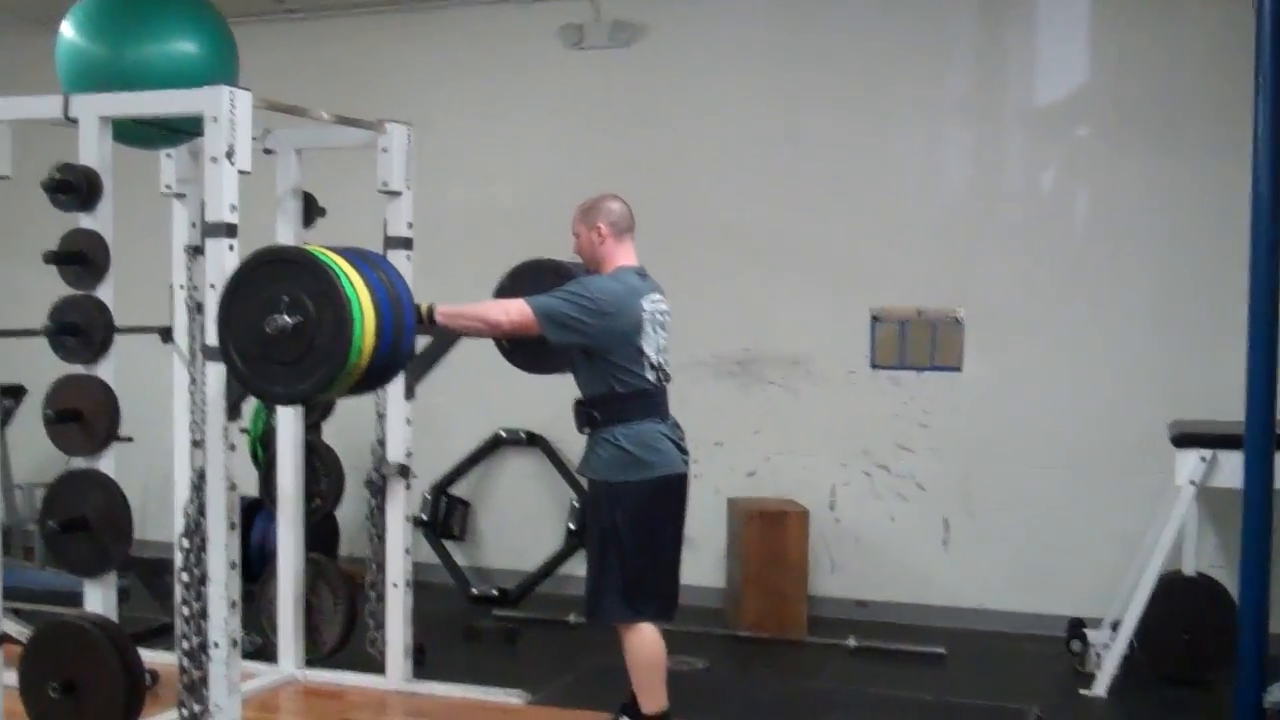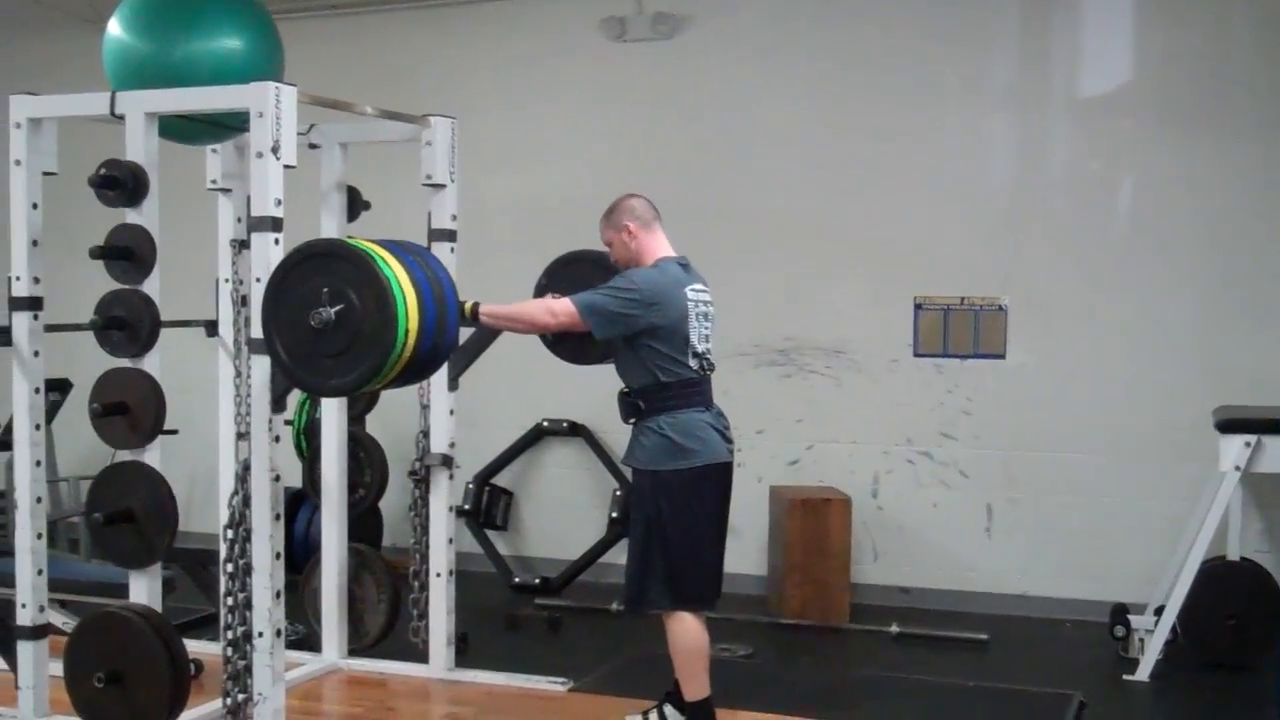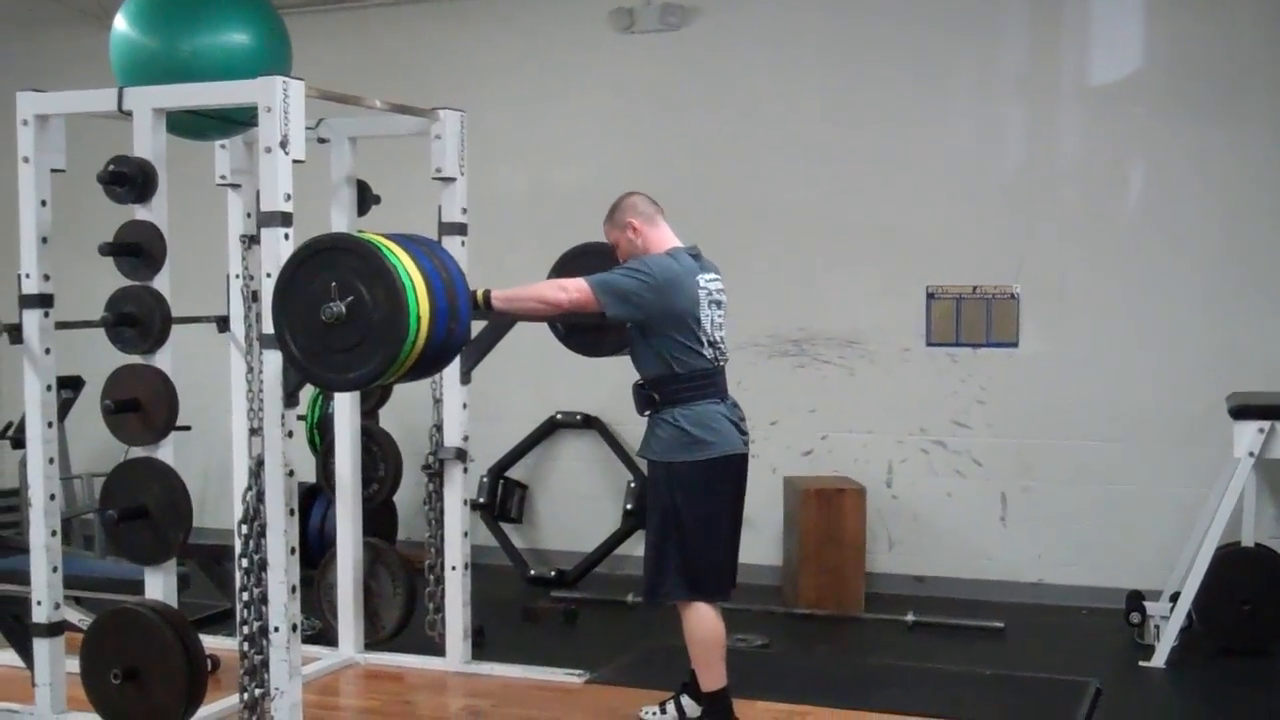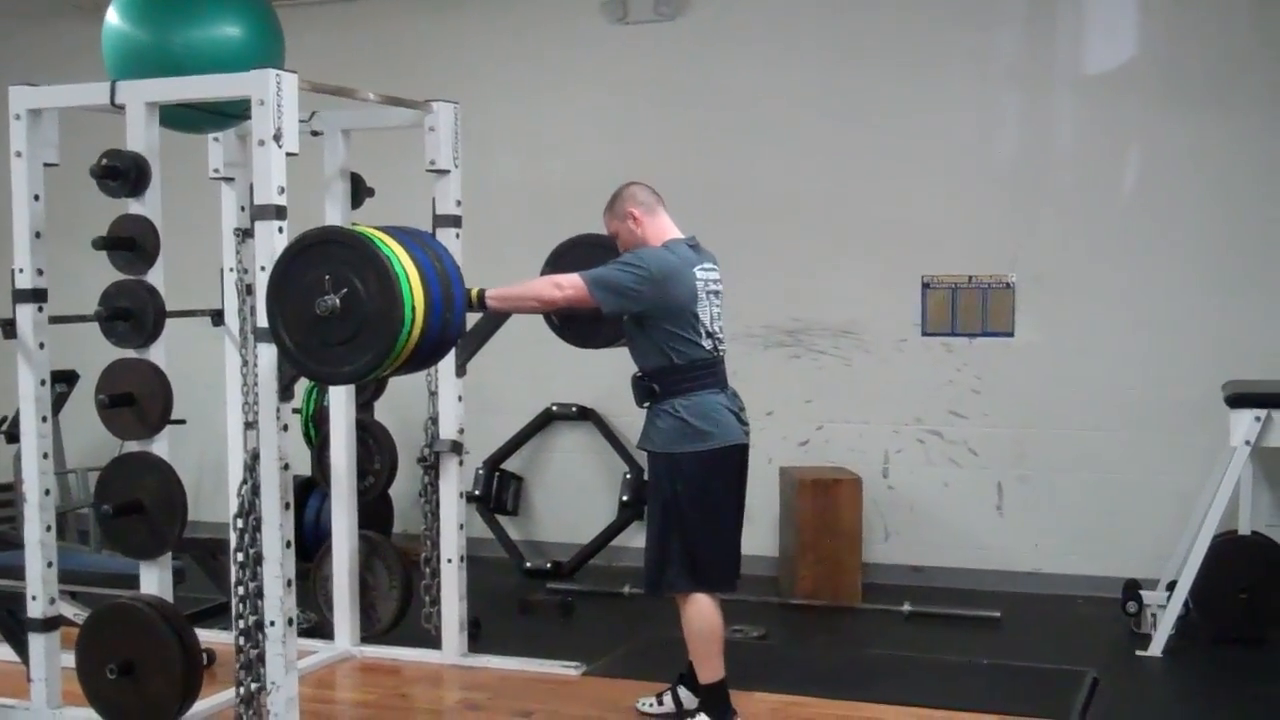
dt=0.4s
person 1, frame 1
left shoulder: (603, 294)
right shoulder: (644, 291)
left elbow: (506, 318)
left wrist: (429, 314)
left hip: (629, 462)
right hip: (654, 457)
left knee: (634, 608)
right knee: (640, 602)
person 1, frame 2
left shoulder: (647, 286)
right shoulder: (687, 280)
left elbow: (552, 316)
left wrist: (474, 312)
left hip: (674, 451)
right hip: (698, 445)
left knee: (677, 596)
right knee: (682, 590)
person 1, frame 3
left shoulder: (657, 274)
right shoulder: (698, 269)
left elbow: (567, 293)
left wrist: (484, 299)
left hip: (689, 441)
right hip: (712, 435)
left knee: (692, 587)
right knee: (696, 581)
person 1, frame 4
left shoulder: (655, 266)
right shoulder: (696, 259)
left elbow: (560, 291)
left wrist: (477, 297)
left hip: (689, 432)
right hip: (713, 426)
left knee: (692, 578)
right knee: (695, 572)
